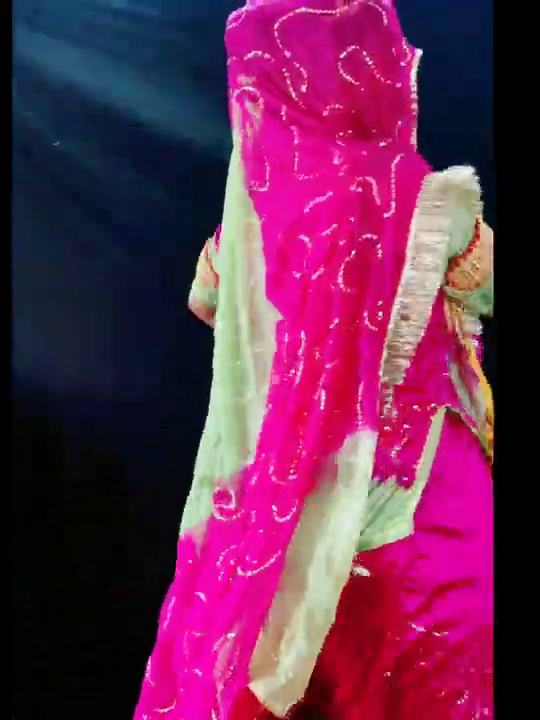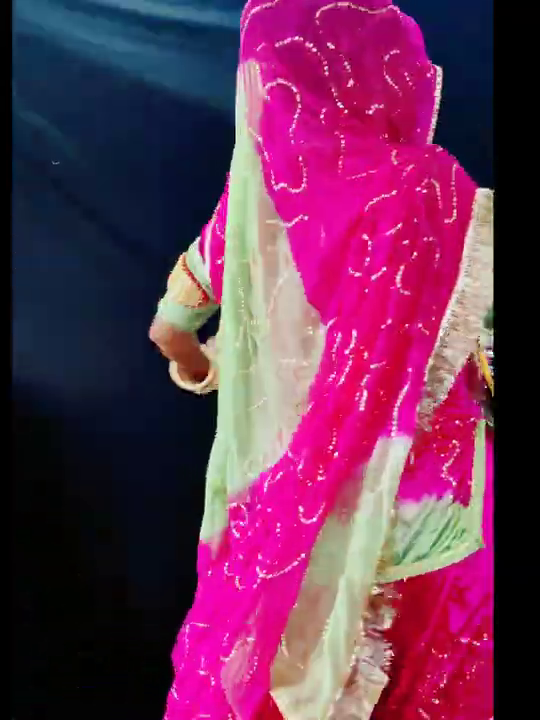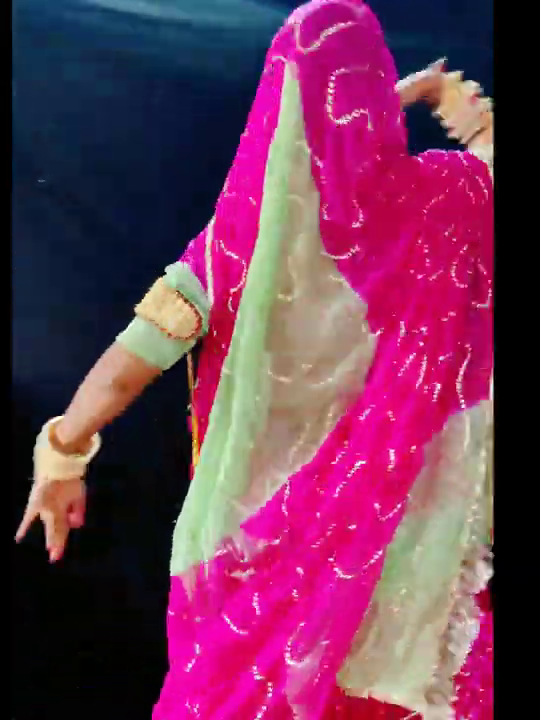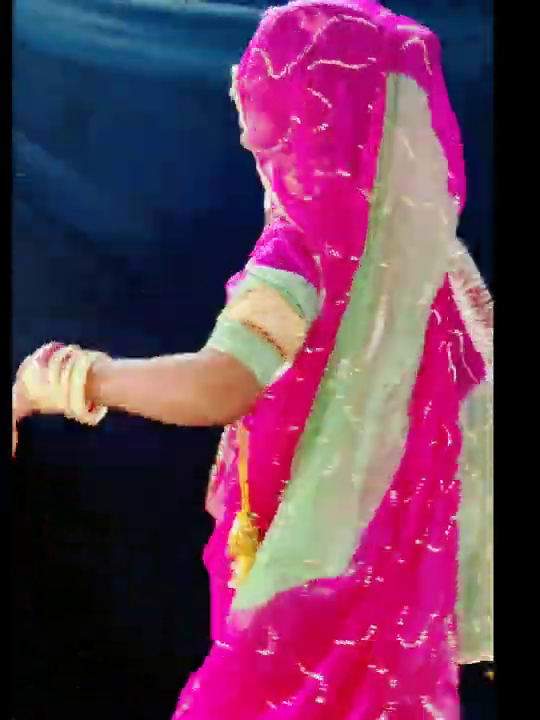
dt=0.2s
person 1, frame 1
left shoulder: (263, 188)
right shoulder: (408, 192)
left elbow: (207, 299)
right elbow: (486, 289)
left hip: (288, 492)
right hip: (406, 496)
person 1, frame 2
left shoulder: (257, 199)
right shoulder: (447, 203)
left elbow: (170, 327)
left wrist: (196, 368)
left hip: (292, 517)
right hip: (421, 517)
person 1, frame 3
left shoulder: (248, 230)
right shoulder: (457, 194)
left elbow: (120, 372)
left wrist: (59, 459)
right wrist: (450, 95)
left hip: (281, 535)
right hip: (411, 534)
person 1, frame 4
left shoulder: (322, 231)
right shoulder: (400, 203)
left elbow: (220, 397)
left wrist: (49, 378)
left hip: (332, 544)
right hip: (385, 517)
